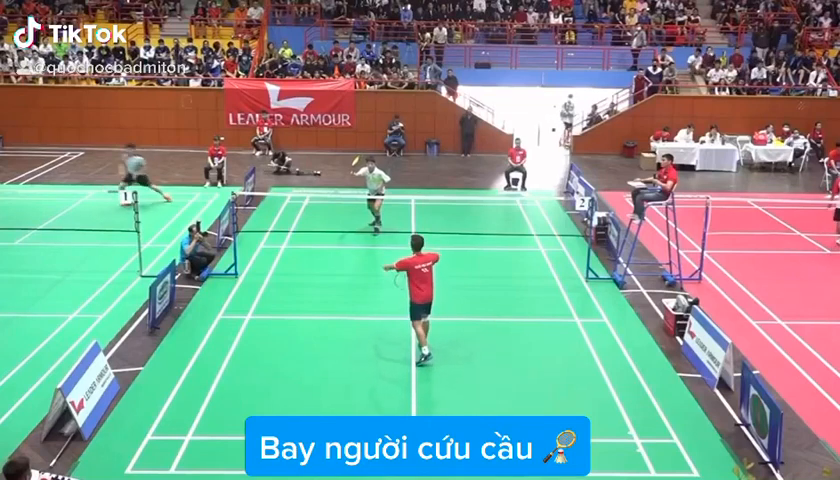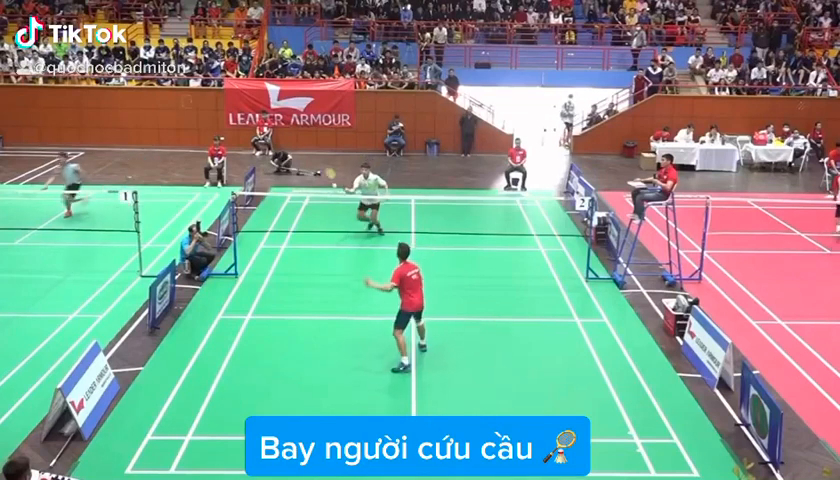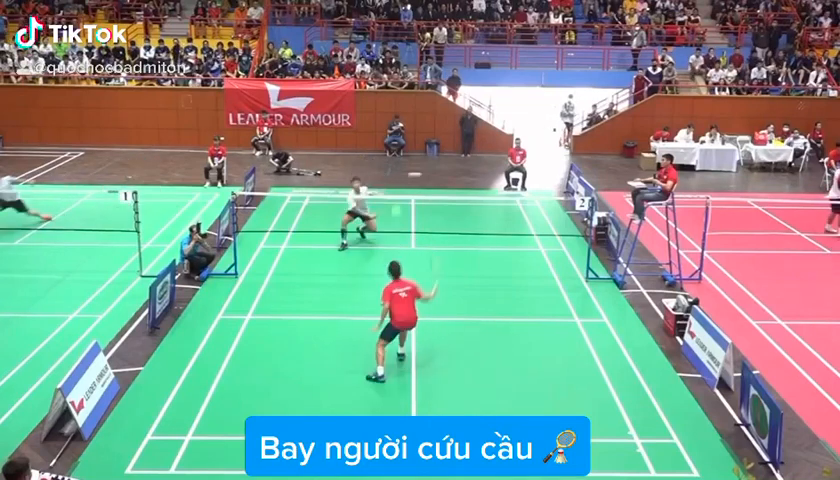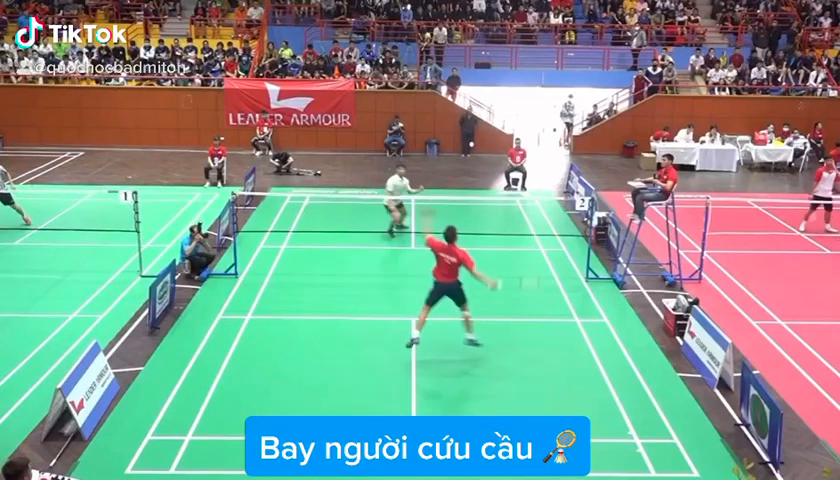
dt=0.5s
person 1, frame 1
left shoulder: (408, 262)
right shoulder: (430, 256)
left elbow: (392, 266)
right elbow: (438, 257)
left wrist: (386, 267)
left hip: (417, 298)
right hip: (429, 296)
left knee: (416, 324)
right knee: (425, 318)
left ankle: (426, 352)
right ankle: (423, 343)
person 1, frame 2
left shoulder: (399, 271)
right shoulder: (415, 266)
left elbow: (389, 288)
left wrist: (372, 284)
left hip: (408, 306)
right hip: (420, 303)
left knee: (397, 333)
right knee: (419, 321)
left ankle: (405, 362)
right ankle: (422, 344)
person 1, frame 3
left shoulder: (388, 288)
right shoulder: (411, 284)
left elbow: (386, 307)
right elbow: (424, 298)
left wrist: (380, 323)
right wrist: (433, 293)
left hip: (397, 322)
right hip: (412, 321)
left knee: (380, 345)
left ankle: (379, 373)
right ankle: (401, 352)
person 1, frame 4
left shoulder: (437, 246)
right shoulder: (462, 254)
left elbow: (427, 238)
right elbow: (473, 272)
left wrist: (427, 220)
right wrist: (488, 281)
left hip: (439, 284)
right hip: (453, 285)
left knee: (426, 309)
right knee: (464, 309)
left ankle: (415, 336)
right ankle: (470, 337)
